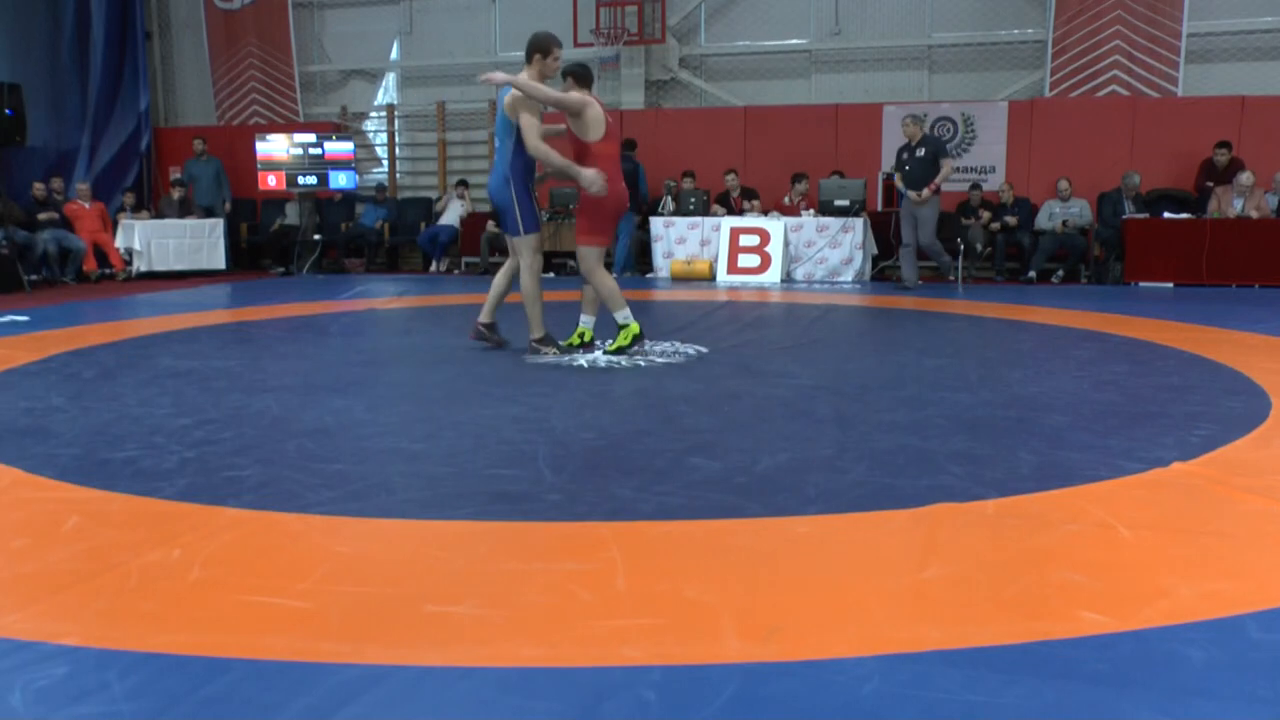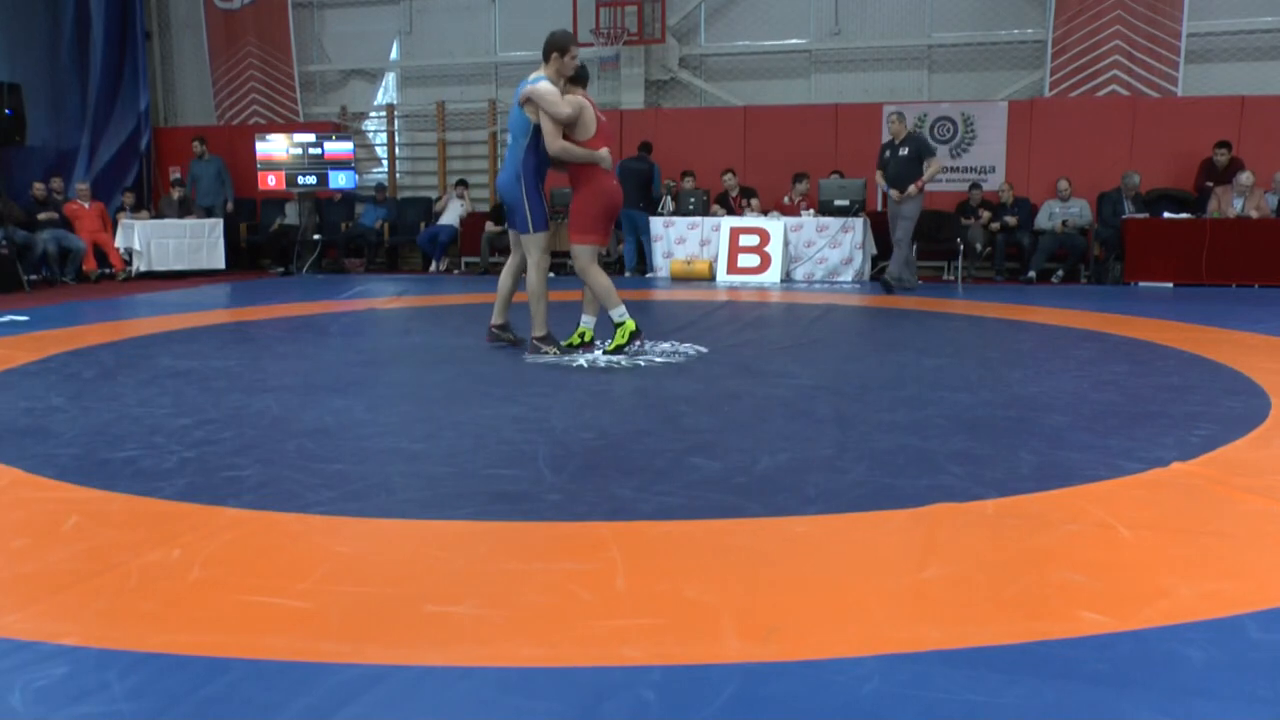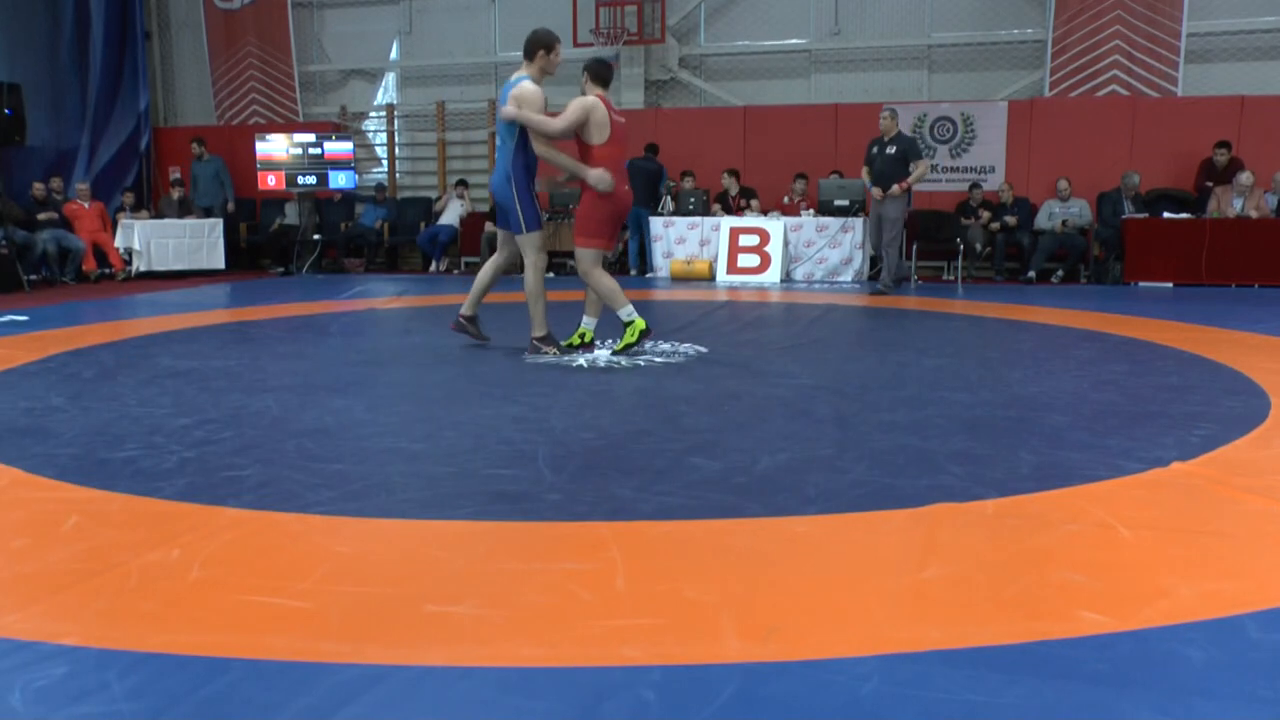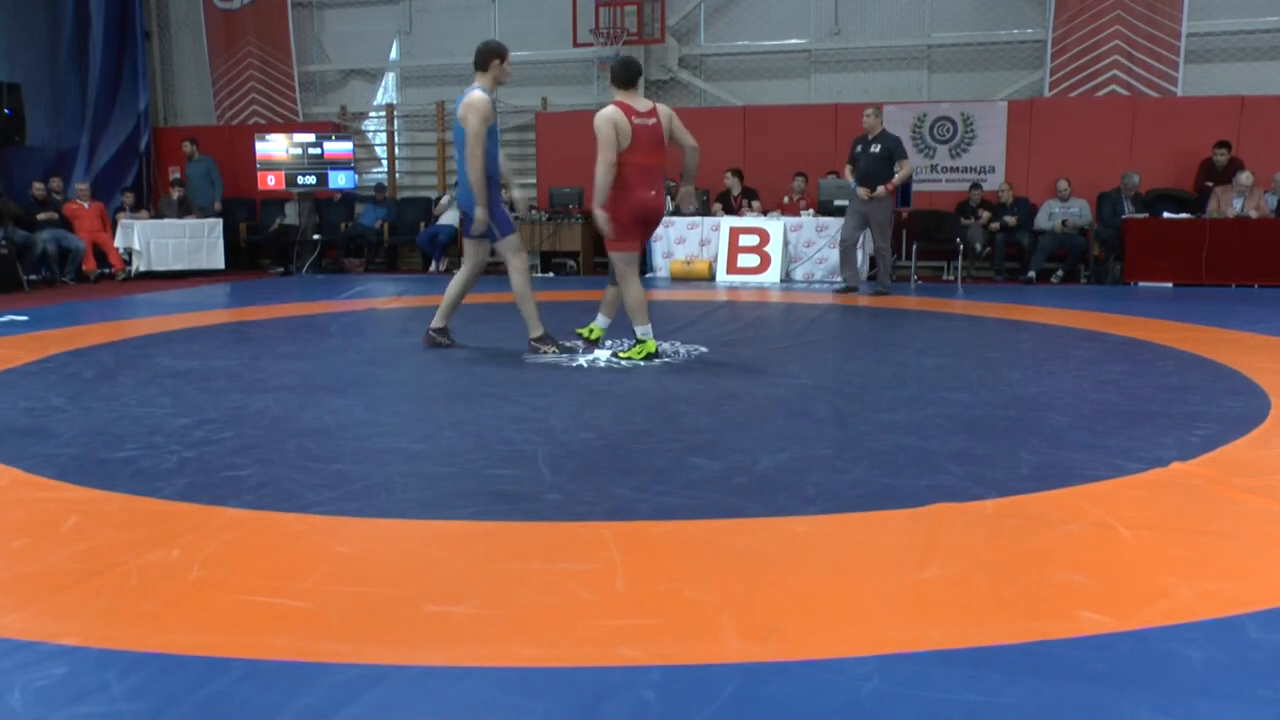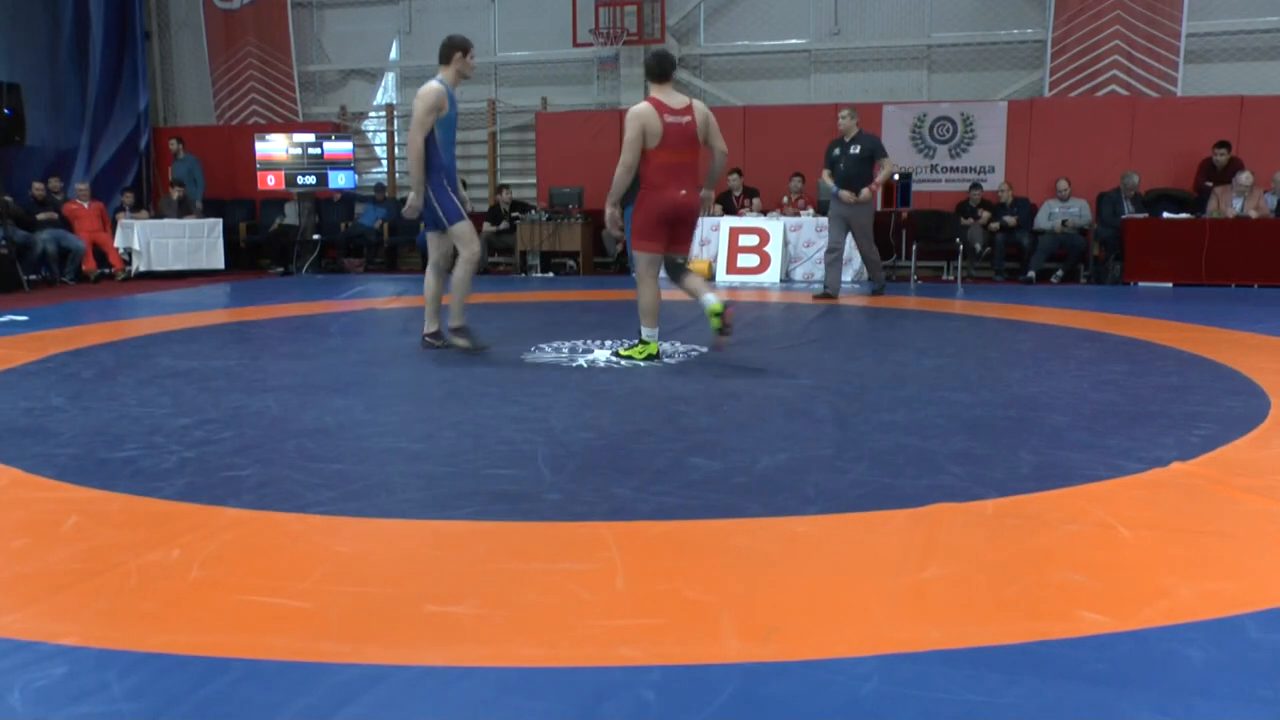
dt=0.3s
person 1, frame 1
left shoulder: (519, 90)
right shoulder: (526, 95)
left elbow: (535, 133)
right elbow: (534, 147)
left wrist: (570, 128)
right wrist: (579, 172)
left hip: (507, 184)
right hip: (513, 187)
left knee: (518, 259)
right knee: (531, 261)
left ankle: (484, 322)
right ankle: (538, 338)
person 1, frame 2
left shoulder: (532, 86)
right shoulder: (546, 90)
right wrist: (599, 157)
left hip: (514, 179)
right hip: (524, 182)
left knee: (519, 256)
right knee: (538, 259)
left ankle: (498, 324)
right ankle: (539, 337)
person 1, frame 3
left shoulder: (513, 84)
right shoulder: (530, 91)
left elbow: (537, 131)
right elbow: (541, 147)
right wrist: (586, 173)
left hip: (505, 181)
right hip: (514, 184)
left knee: (505, 254)
right knee: (535, 259)
left ankle: (466, 315)
right ankle: (539, 337)
person 1, frame 4
left shoulder: (473, 98)
right shoulder: (478, 101)
right elbow: (474, 155)
left wrist: (511, 185)
right wrist: (481, 204)
left hip: (474, 195)
right hip: (478, 196)
left knee: (473, 266)
right knee: (518, 260)
left ankle: (436, 328)
right ankle: (537, 336)
person 1, frame 5
left shoulder: (447, 93)
right shoulder: (432, 91)
right elbow: (415, 141)
left wrist: (457, 187)
right wrist: (416, 190)
left hip: (444, 185)
right hip: (434, 186)
left knee: (438, 260)
right knee: (472, 250)
left ankle: (432, 331)
right ankle: (456, 324)
person 2, frame 1
left shoulder: (580, 102)
right shoulder: (595, 111)
left elbow: (546, 95)
left wrist: (508, 80)
left hip: (599, 195)
right hip: (609, 192)
left knee: (591, 266)
right knee: (588, 264)
left ankle: (629, 328)
right ankle: (585, 334)
person 2, frame 2
left shoulder: (572, 102)
right shoulder: (589, 109)
left elbow: (555, 148)
left hip: (593, 193)
right hip: (605, 191)
left knee: (584, 264)
right knee: (589, 264)
left ankle: (626, 325)
right ankle: (585, 333)
person 2, frame 3
left shoulder: (585, 104)
right shoulder: (616, 113)
left elbow: (556, 128)
left wrist: (517, 114)
left hip: (601, 196)
right hip: (621, 194)
left knee: (589, 267)
right knee: (593, 265)
left ankle: (635, 324)
right ankle: (585, 334)
person 2, frame 4
left shoulder: (607, 115)
right shoulder: (661, 112)
left elbow: (607, 163)
right elbow: (692, 147)
left wrist: (598, 206)
right wrist: (687, 185)
left hip: (624, 201)
right hip: (654, 200)
left knee: (626, 273)
right knee: (622, 267)
left ankle: (646, 343)
right ankle: (596, 329)
person 2, frame 5
left shoulder: (640, 112)
right shoulder: (698, 108)
left elbow: (628, 164)
right elbow: (722, 153)
left wrist: (612, 203)
right wrist: (708, 187)
left hip: (656, 199)
right hip: (689, 199)
left knee: (646, 273)
right knee: (677, 268)
left ankle: (648, 344)
right ankle: (714, 307)
person 3, frame 1
left shoulder: (934, 143)
right shoulder: (903, 150)
left elbow: (948, 167)
right elbow: (897, 177)
left wrist: (931, 187)
right wrist: (906, 191)
left hip: (928, 200)
right hip: (909, 200)
left knee: (926, 240)
right knee: (907, 242)
left ankle: (944, 261)
right ankle: (909, 280)
person 3, frame 2
left shoulder: (918, 142)
right shoulder: (886, 147)
left elbow: (935, 166)
right elbow: (878, 175)
left wrist: (918, 184)
right wrist: (888, 190)
left hip: (911, 198)
right hip: (893, 199)
left knee: (901, 239)
right knee: (898, 241)
left ankle: (891, 277)
right ankle: (909, 280)
person 3, frame 3
left shoulder: (907, 142)
right shoulder: (874, 143)
left elbow: (922, 169)
right elbow: (865, 170)
left wrist: (903, 185)
right wrist: (870, 187)
left hip: (895, 199)
right hip: (876, 198)
left knee: (890, 243)
right knee: (876, 242)
left ankle: (886, 284)
right ankle: (895, 271)
person 3, frame 4
left shoulder: (891, 141)
right shoulder: (858, 142)
left elbow: (907, 169)
right elbow: (848, 169)
left wrist: (888, 187)
right wrist: (855, 186)
left hip: (880, 200)
right hip: (859, 199)
left knee: (881, 245)
right knee: (847, 239)
left ankle: (884, 285)
right ankle: (851, 282)
person 3, frame 5
left shoulder: (870, 141)
right shoulder: (834, 145)
left elbow: (888, 167)
right elbow: (825, 175)
left wrist: (872, 187)
right wrist: (837, 191)
left hip: (860, 202)
right hip: (838, 201)
left knee: (866, 246)
right knee: (833, 246)
left ankle: (879, 281)
right ankle: (831, 288)
